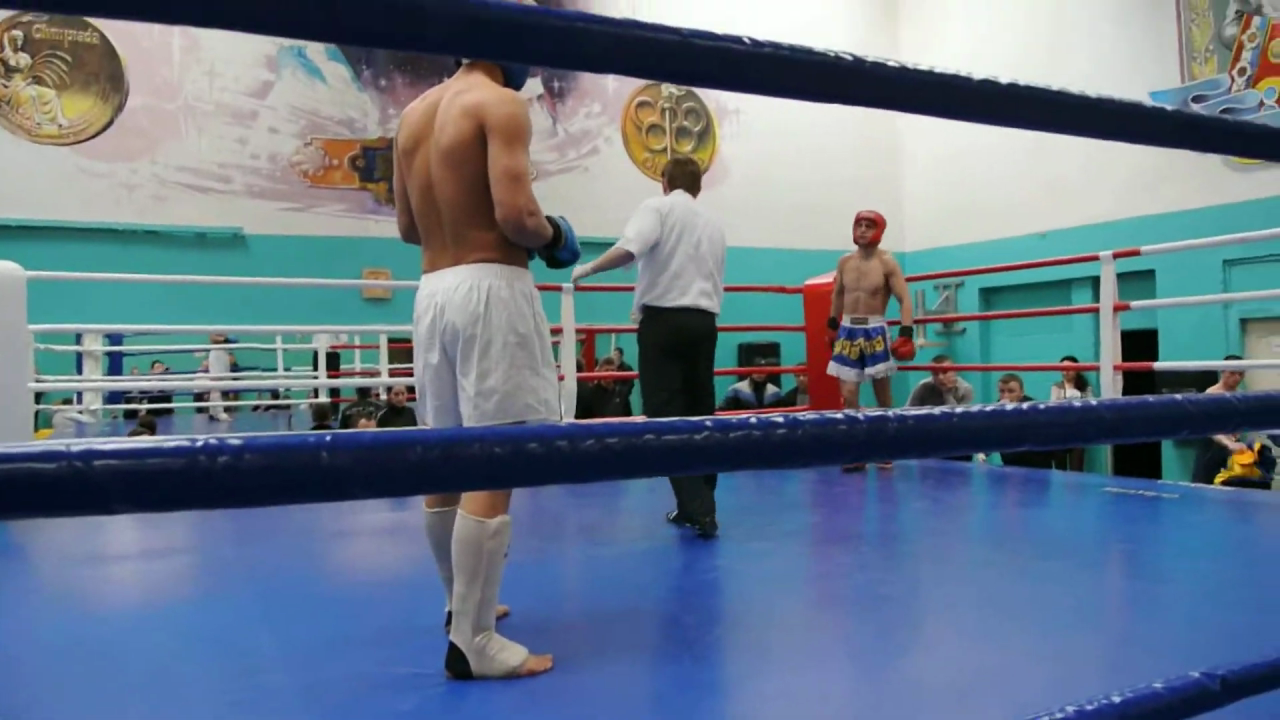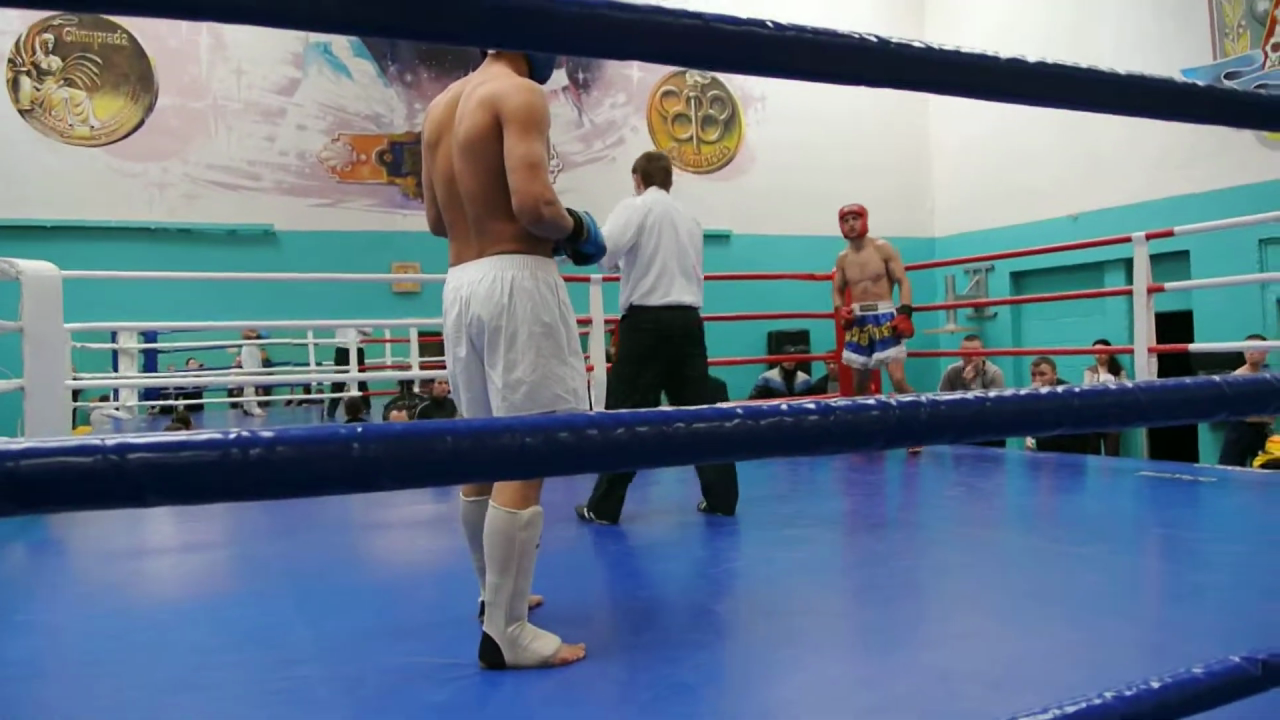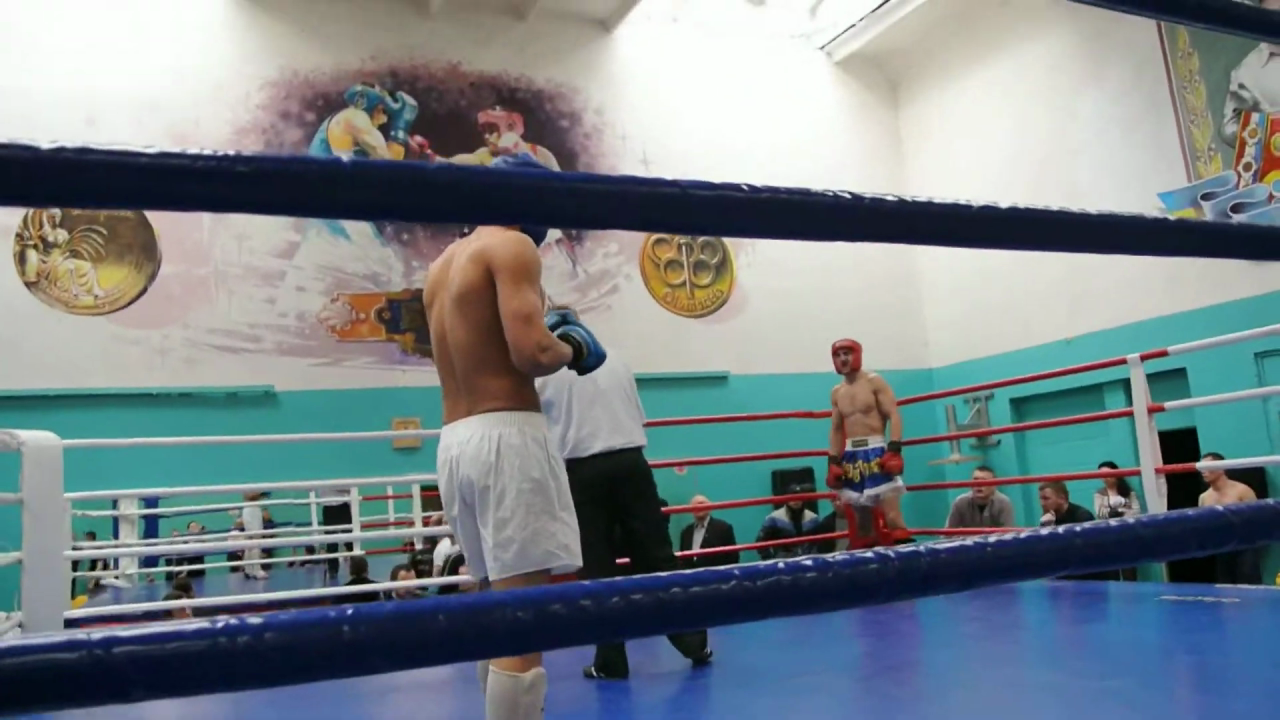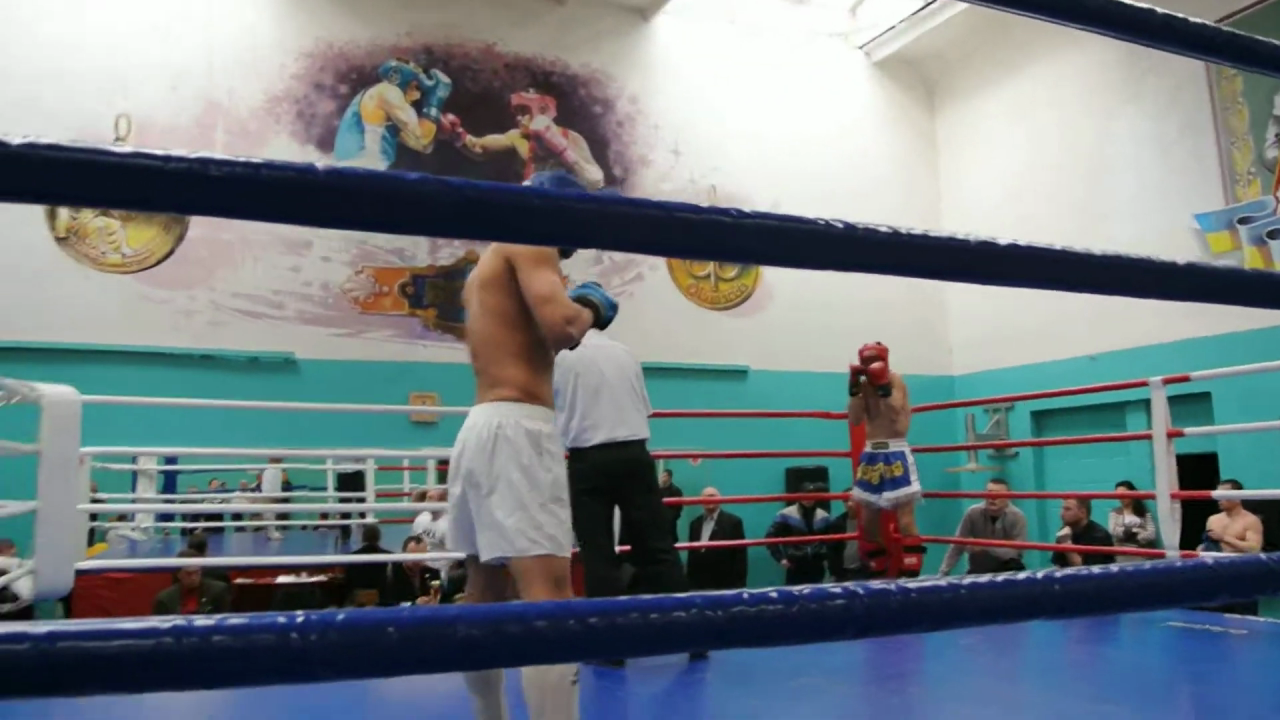
dt=0.7s
person 1, frame 1
left shoulder: (414, 113)
right shoulder: (500, 104)
right elbow: (516, 214)
right wrist: (554, 236)
left hip: (434, 291)
right hip: (491, 289)
left ankle: (463, 604)
right ankle: (472, 643)
person 1, frame 2
left shoulder: (440, 106)
right shoulder: (520, 94)
right elbow: (535, 203)
right wrist: (575, 228)
left hip: (462, 283)
right hip: (516, 281)
left ankle: (497, 595)
right ankle: (504, 633)
person 1, frame 3
left shoulder: (441, 266)
right shoulder: (512, 246)
right elbow: (532, 352)
left wrist: (550, 341)
right wrist: (573, 349)
left hip: (456, 443)
right hip: (508, 438)
person 1, frame 4
left shoulder: (492, 260)
right shoulder: (529, 239)
right elbow: (559, 327)
left wrist: (570, 313)
right wrist: (591, 312)
left hip: (481, 431)
right hip: (517, 429)
left knee: (485, 595)
right knee: (549, 600)
person 2, frame 1
left shoulder: (657, 207)
right shoulder: (714, 224)
left elbow: (627, 250)
left wrist: (587, 269)
left hip: (663, 321)
right hip: (703, 323)
left knee: (666, 416)
right knee: (699, 416)
left ankle: (698, 508)
right ankle: (698, 506)
person 2, frame 2
left shoulder: (634, 208)
right shoulder: (690, 218)
left hip: (646, 320)
right hip: (688, 319)
left knee: (625, 412)
right knee: (698, 408)
left ankle: (604, 505)
right ankle: (722, 495)
person 2, frame 3
left shoulder: (548, 370)
right shoulder: (616, 361)
right elbow: (638, 416)
left hip: (584, 472)
right hip: (631, 463)
left knee: (596, 566)
right knee: (657, 556)
left ankle: (610, 661)
right ankle: (694, 643)
person 2, frame 4
left shoulder: (559, 357)
right shoulder: (624, 352)
right elbow: (644, 408)
left hip: (588, 460)
right hip: (634, 454)
left knee: (597, 554)
right knee: (657, 547)
person 3, frame 1
left shoulder: (887, 263)
right shoulder: (845, 262)
left elbow: (904, 299)
left wrist: (906, 335)
right wrist: (833, 325)
left hip: (874, 331)
right hip: (848, 331)
left knee: (883, 398)
right knee: (848, 397)
person 3, frame 2
left shoulder: (882, 248)
right shoulder: (842, 260)
left elbow: (903, 282)
right elbow: (837, 290)
left wrist: (904, 315)
right wrist: (840, 308)
left hip: (885, 318)
right hip: (856, 319)
left knee: (900, 384)
right knee: (863, 387)
person 3, frame 3
left shoulder: (874, 381)
right shoulder: (836, 393)
left elbow: (894, 416)
right elbow: (836, 430)
left wrist: (894, 451)
right wrist: (833, 462)
left hip: (876, 453)
right hip: (851, 457)
left knee: (893, 517)
person 3, frame 4
left shoulder: (895, 380)
right shoulder: (862, 385)
left elbow: (894, 412)
right elbow: (854, 420)
left wrist: (883, 382)
right wrist: (854, 387)
left hip: (896, 455)
right hip: (870, 456)
left knee: (906, 522)
right knee: (868, 524)
left ankle: (910, 580)
right ankle: (879, 577)
